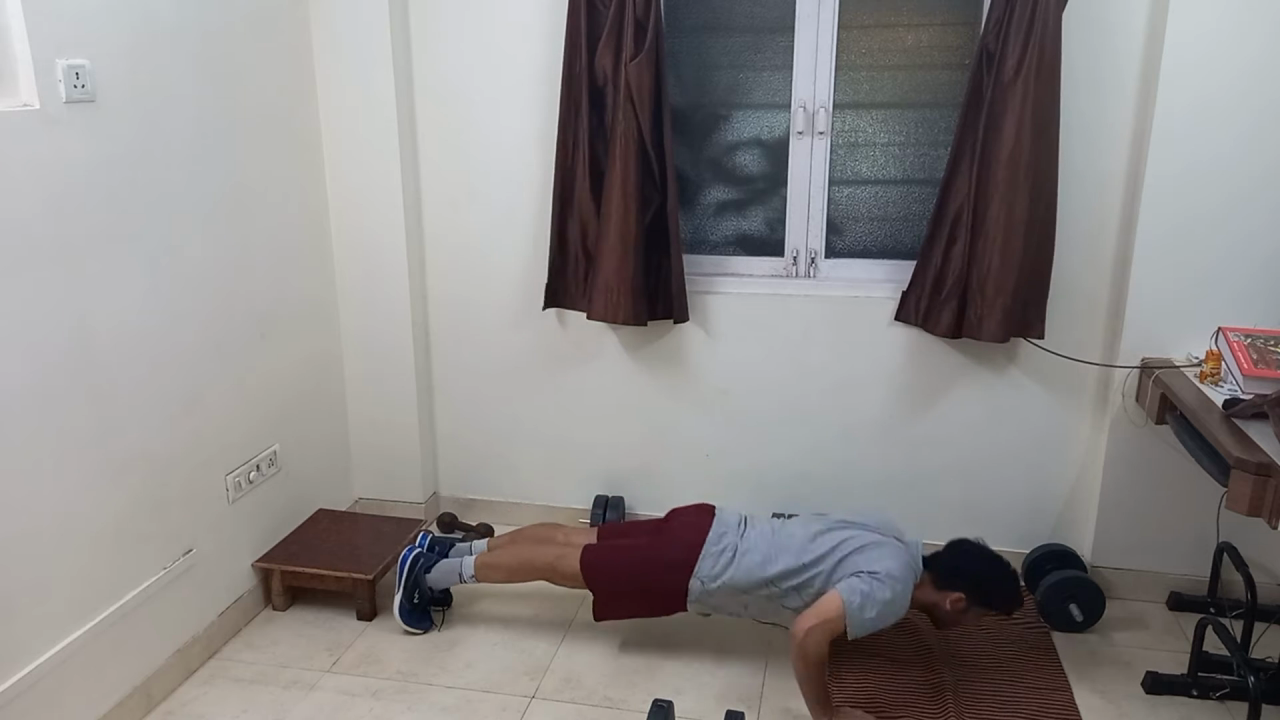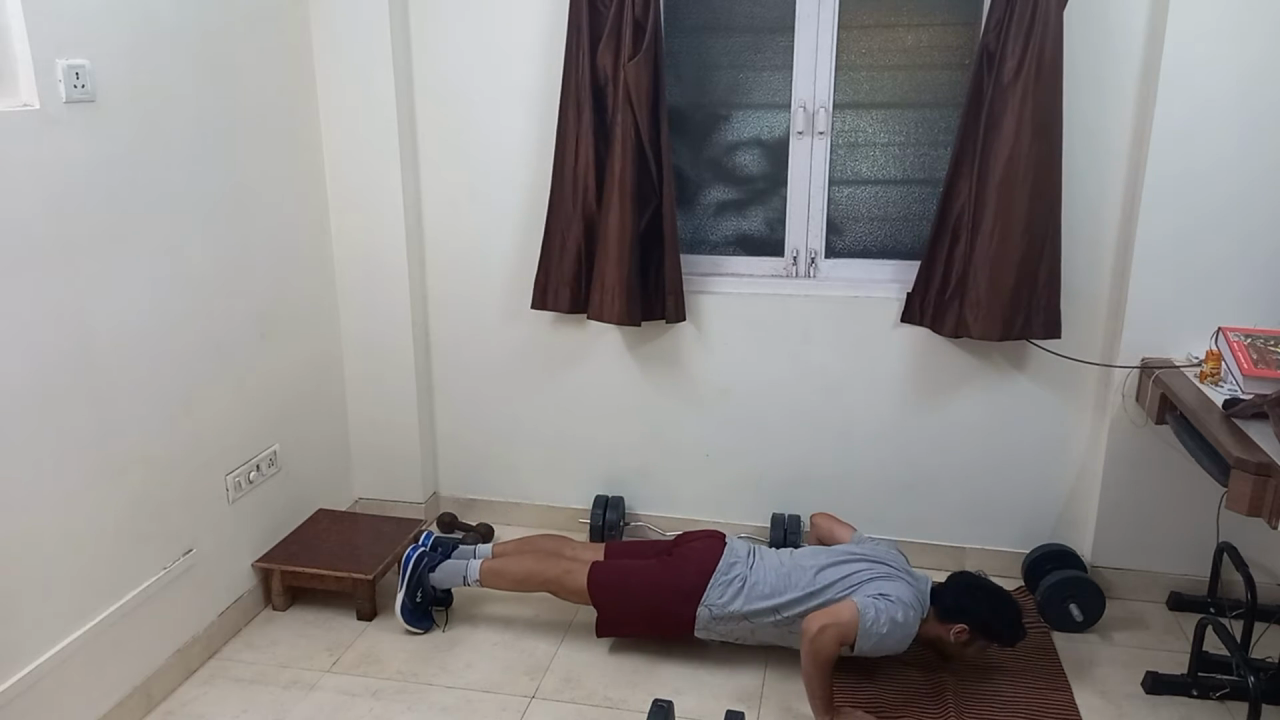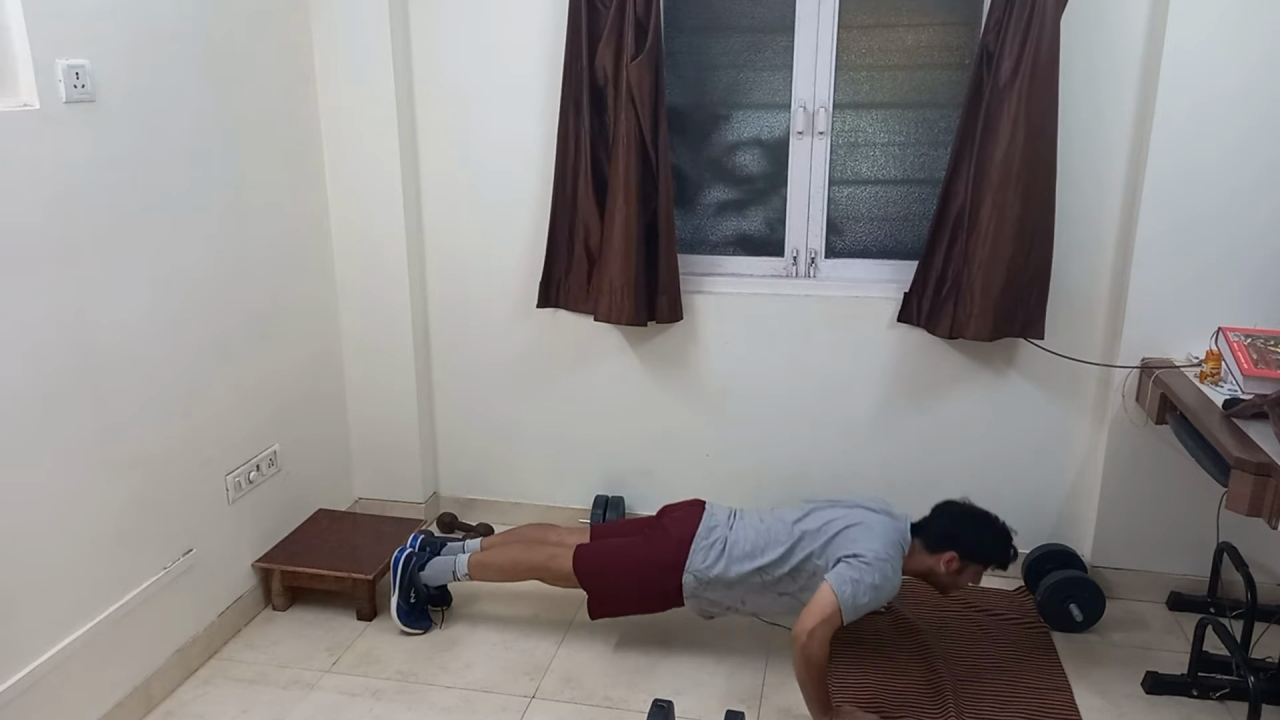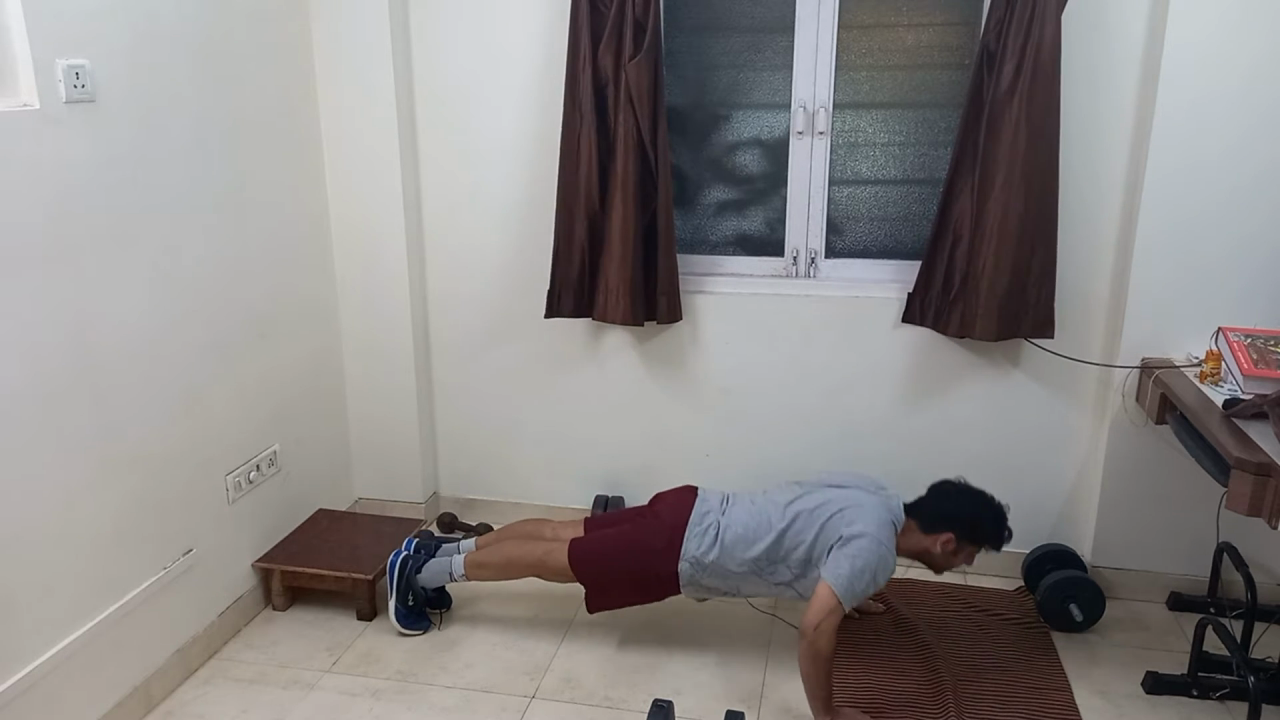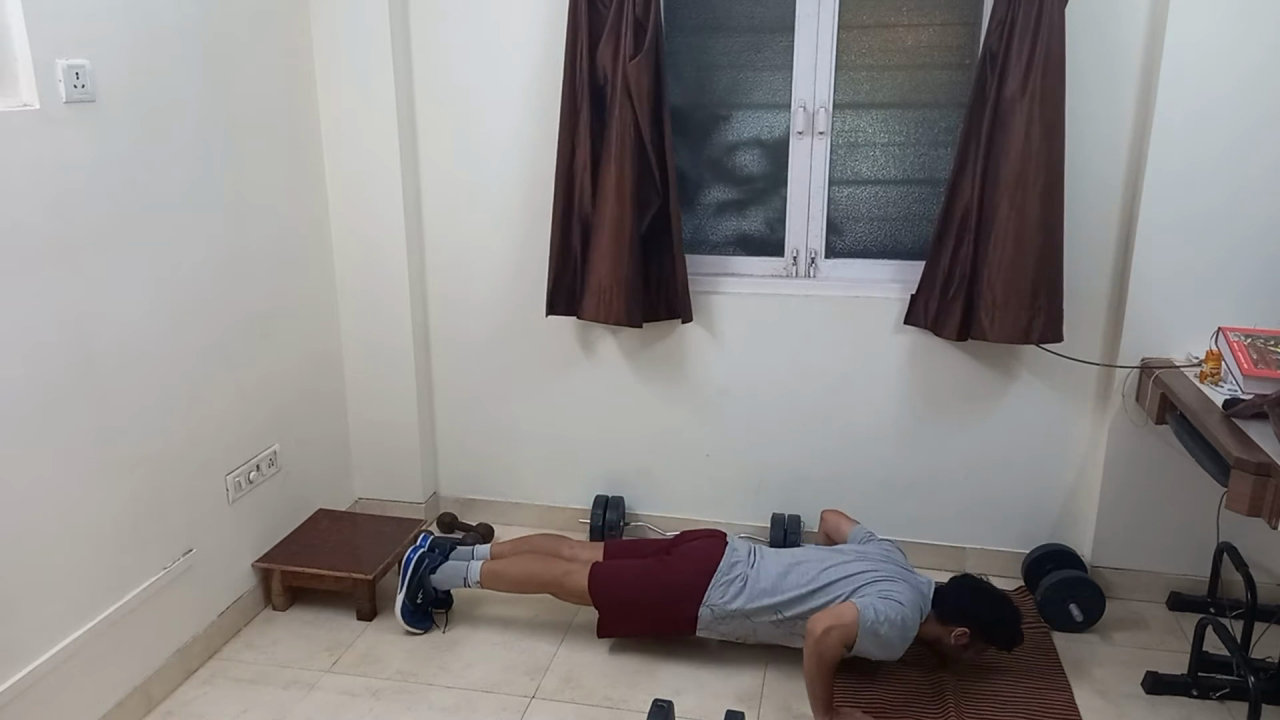
dt=0.7s
person 1, frame 1
left shoulder: (892, 541)
right shoulder: (889, 592)
right elbow: (806, 632)
left hip: (710, 531)
right hip: (697, 567)
left knee: (573, 539)
right knee: (563, 564)
left ankle: (448, 551)
right ankle: (433, 569)
person 1, frame 2
left shoulder: (891, 562)
right shoulder: (897, 617)
left elbow: (821, 520)
right elbow: (820, 631)
left hip: (716, 557)
right hip: (705, 597)
left knee: (581, 556)
right knee: (567, 580)
left ankle: (453, 553)
right ankle: (438, 571)
person 1, frame 3
left shoulder: (885, 518)
right shoulder: (881, 566)
right elbow: (807, 635)
left wrist: (847, 601)
left hip: (699, 528)
right hip: (688, 565)
left knee: (567, 538)
right knee: (556, 566)
left ankle: (441, 550)
right ankle: (429, 570)
person 1, frame 4
left shoulder: (875, 497)
right shoulder: (876, 545)
right elbow: (815, 628)
left wrist: (844, 595)
left hip: (692, 513)
right hip: (683, 552)
left knee: (558, 534)
right knee: (553, 561)
left ankle: (440, 551)
right ankle: (426, 570)
person 1, frame 5
left shoulder: (894, 563)
right shoulder: (897, 621)
left elbow: (831, 517)
right elbow: (823, 632)
left hip: (719, 557)
right hip: (707, 595)
left knee: (579, 556)
right knee: (569, 582)
left ankle: (453, 554)
right ankle: (436, 571)
